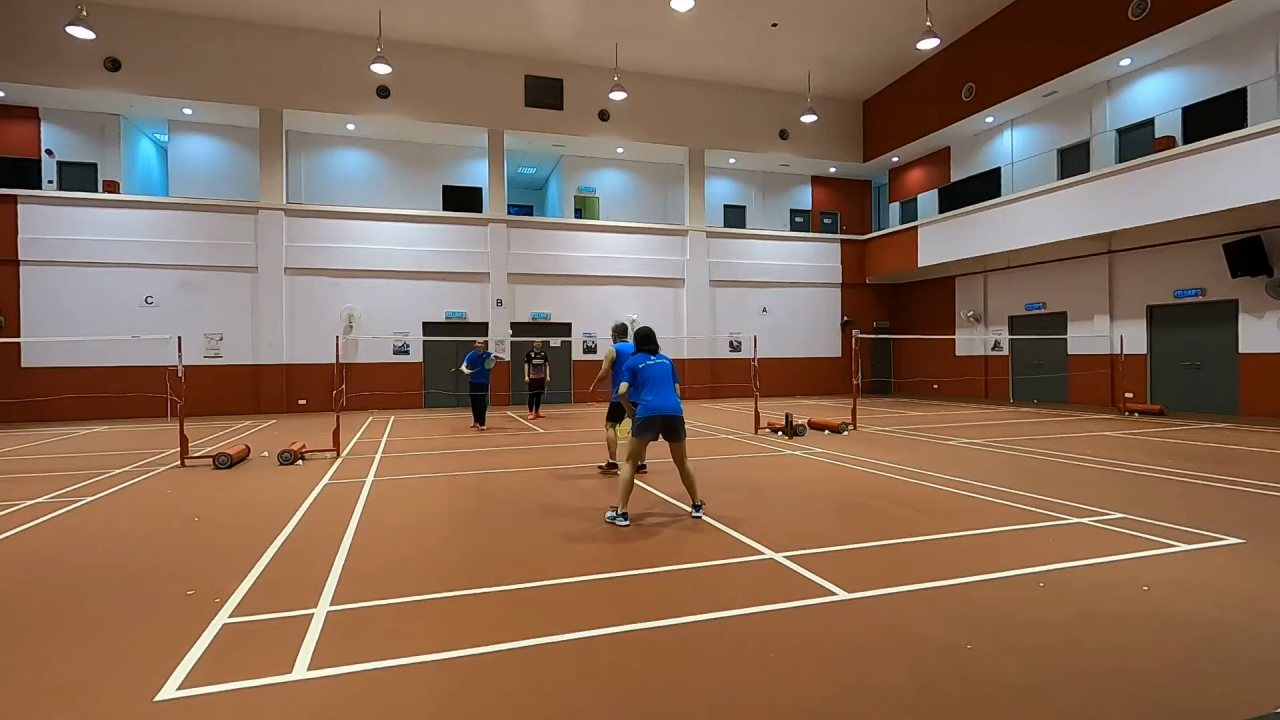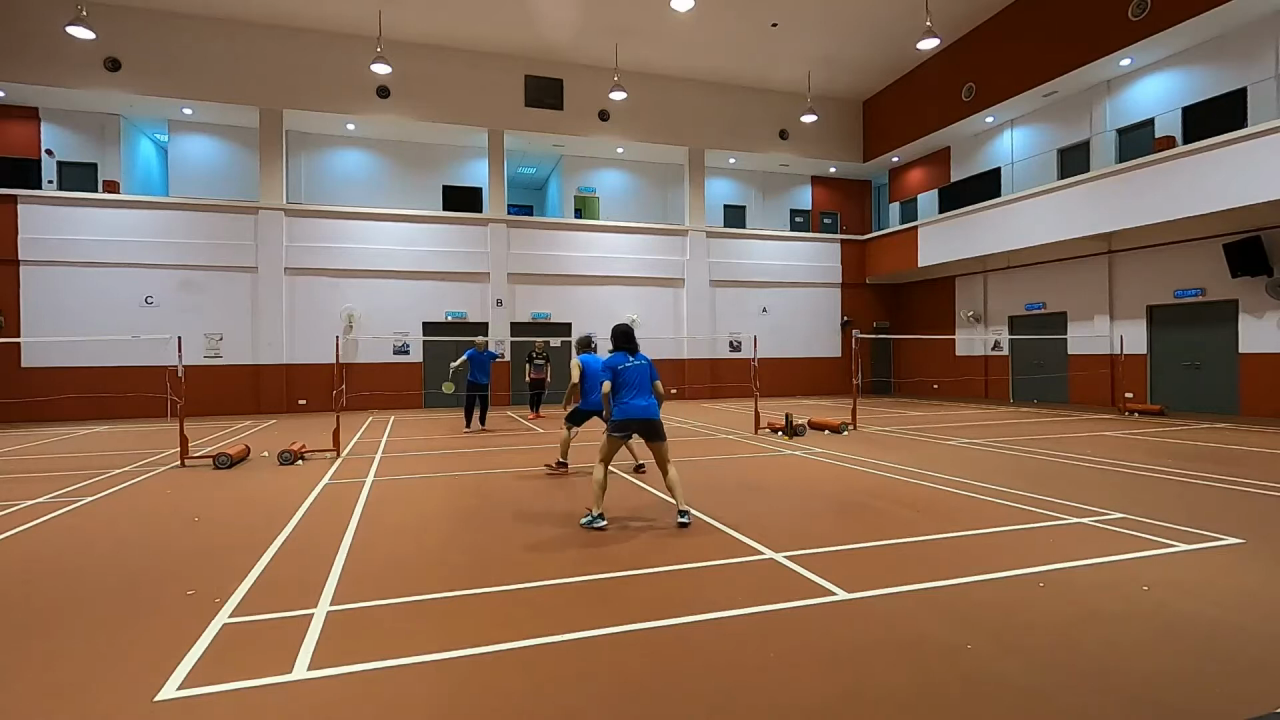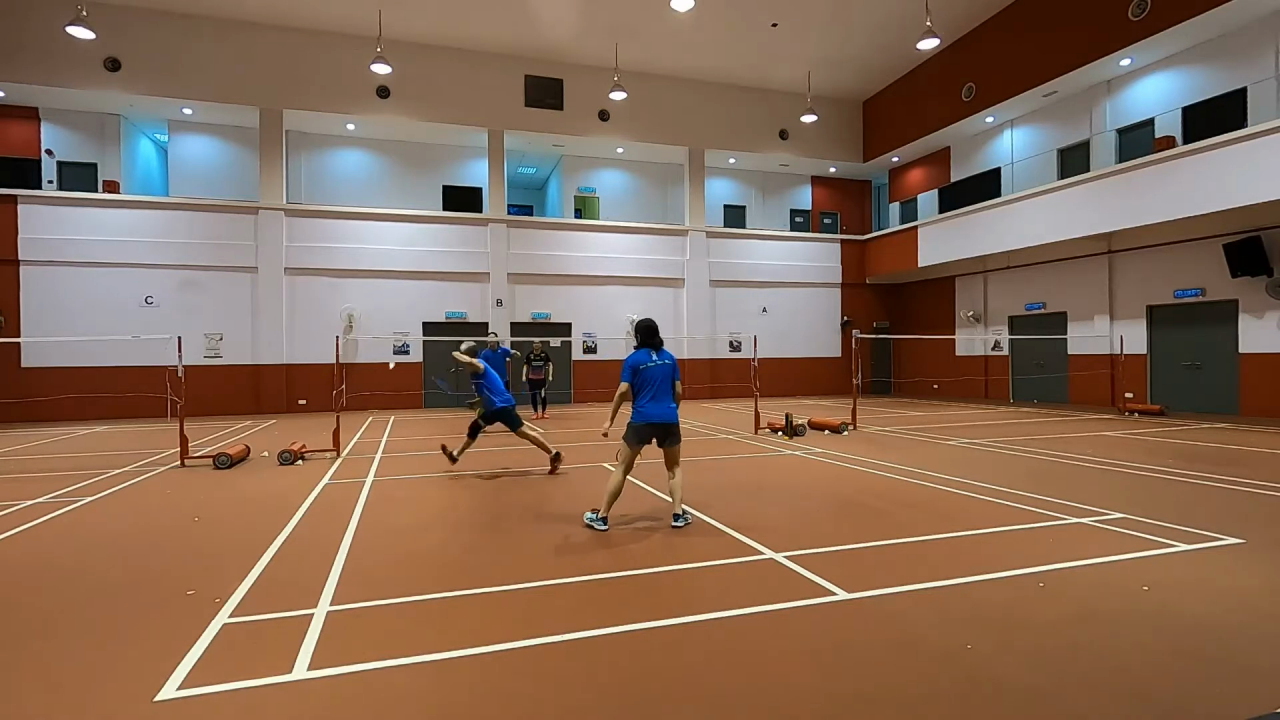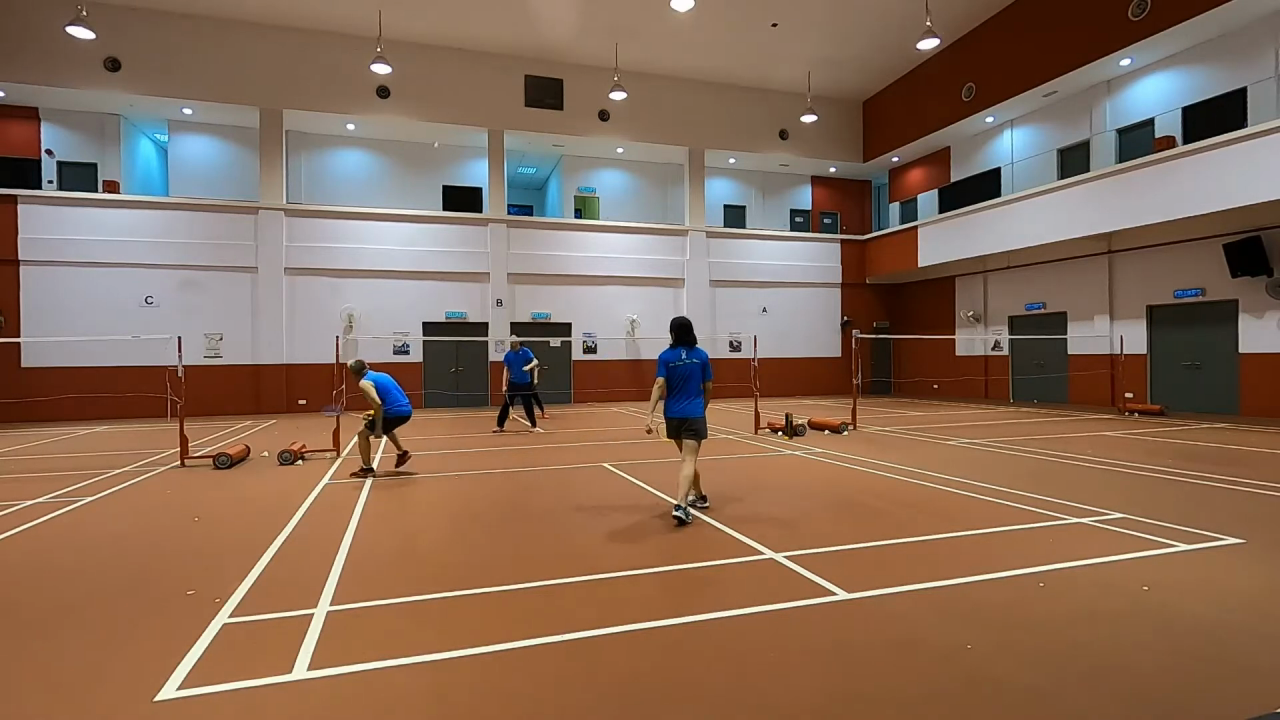
dt=0.5s
person 1, frame 1
left shoulder: (632, 362)
right shoulder: (666, 361)
left elbow: (622, 392)
left wrist: (630, 410)
left hip: (647, 413)
right hip: (674, 412)
left knee: (631, 461)
right knee: (682, 462)
left ankle: (621, 512)
right ankle: (697, 505)
person 1, frame 2
left shoulder: (610, 362)
right shoulder: (645, 360)
left elbow: (606, 391)
right elbow: (660, 392)
left wrist: (608, 413)
left hip: (623, 416)
right hip: (650, 415)
left knee: (602, 462)
right knee: (666, 465)
left ankle: (596, 514)
right ankle: (683, 511)
person 1, frame 3
left shoulder: (633, 359)
right shoulder: (670, 358)
left elbow: (623, 391)
right elbow: (679, 391)
left wrist: (610, 420)
left hip: (642, 419)
right hip: (669, 419)
left knee: (622, 469)
right knee: (674, 468)
left ankle: (601, 516)
right ankle: (678, 514)
person 1, frame 4
left shoulder: (666, 356)
right shoulder: (702, 356)
left elbow: (659, 385)
right elbow: (708, 388)
left wrist: (650, 415)
left hip: (673, 414)
right hip: (694, 414)
left knee: (686, 458)
right knee: (689, 461)
left ankle: (699, 496)
right ankle: (680, 506)
